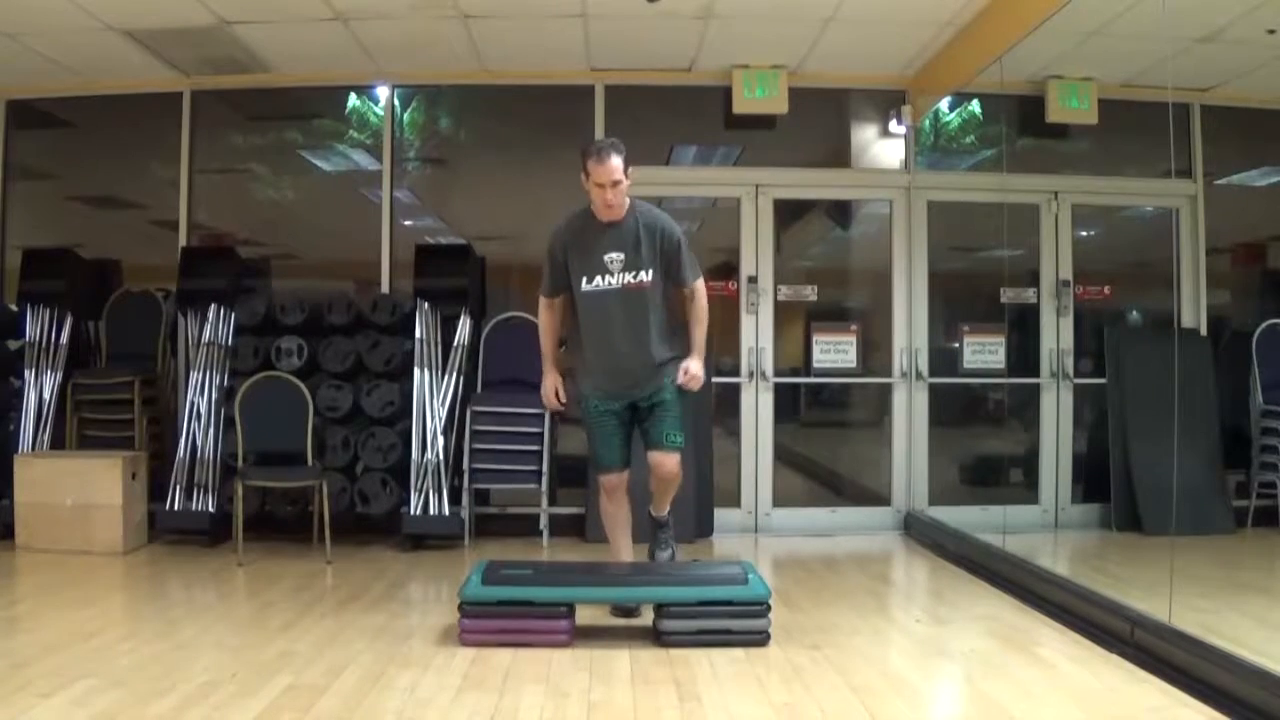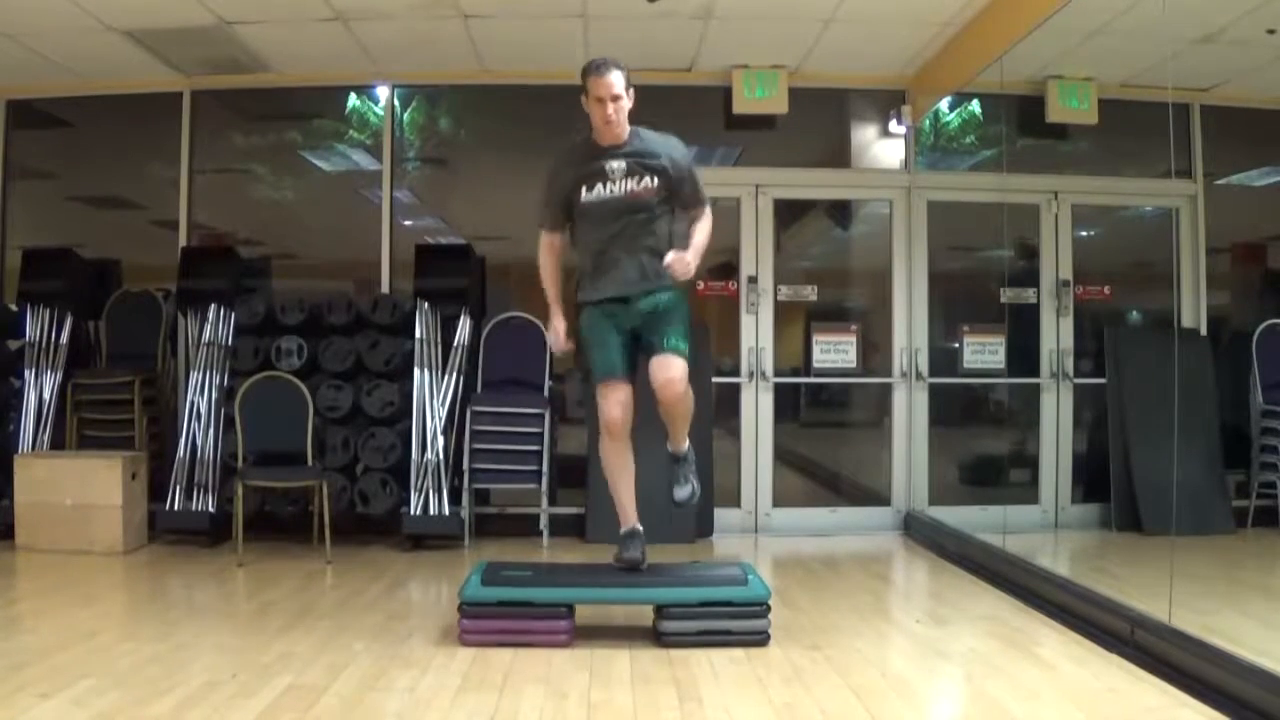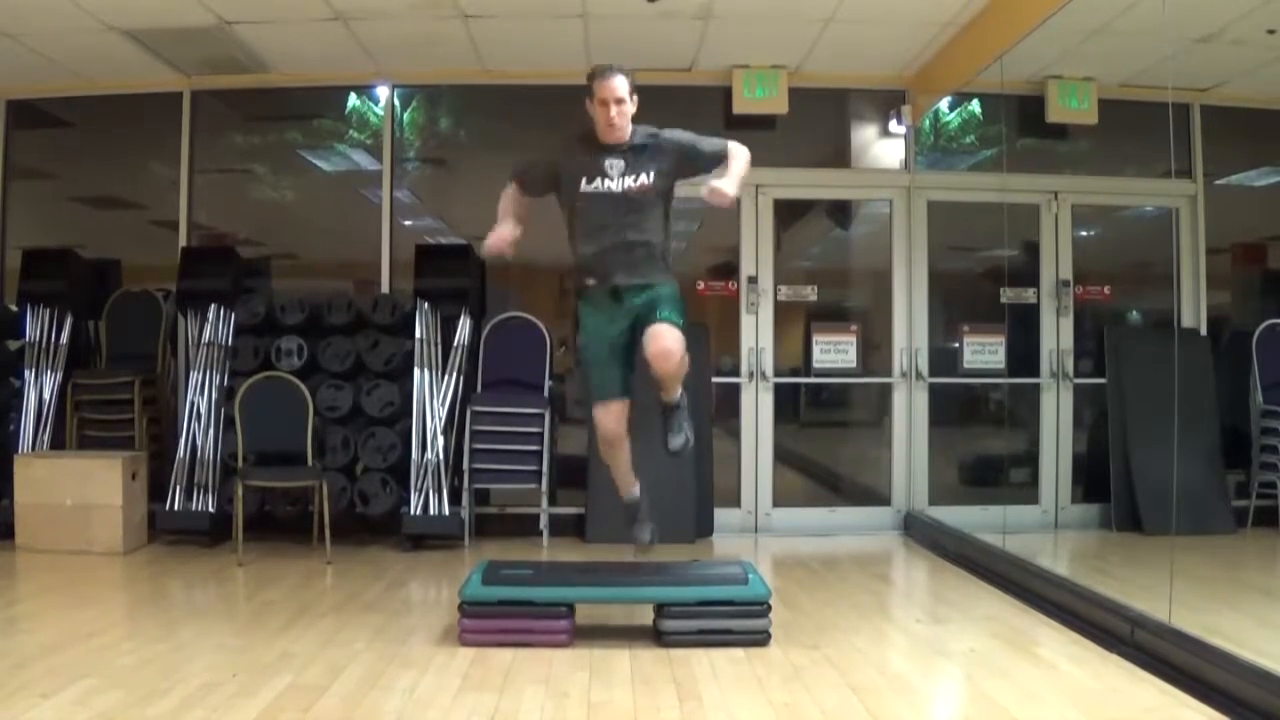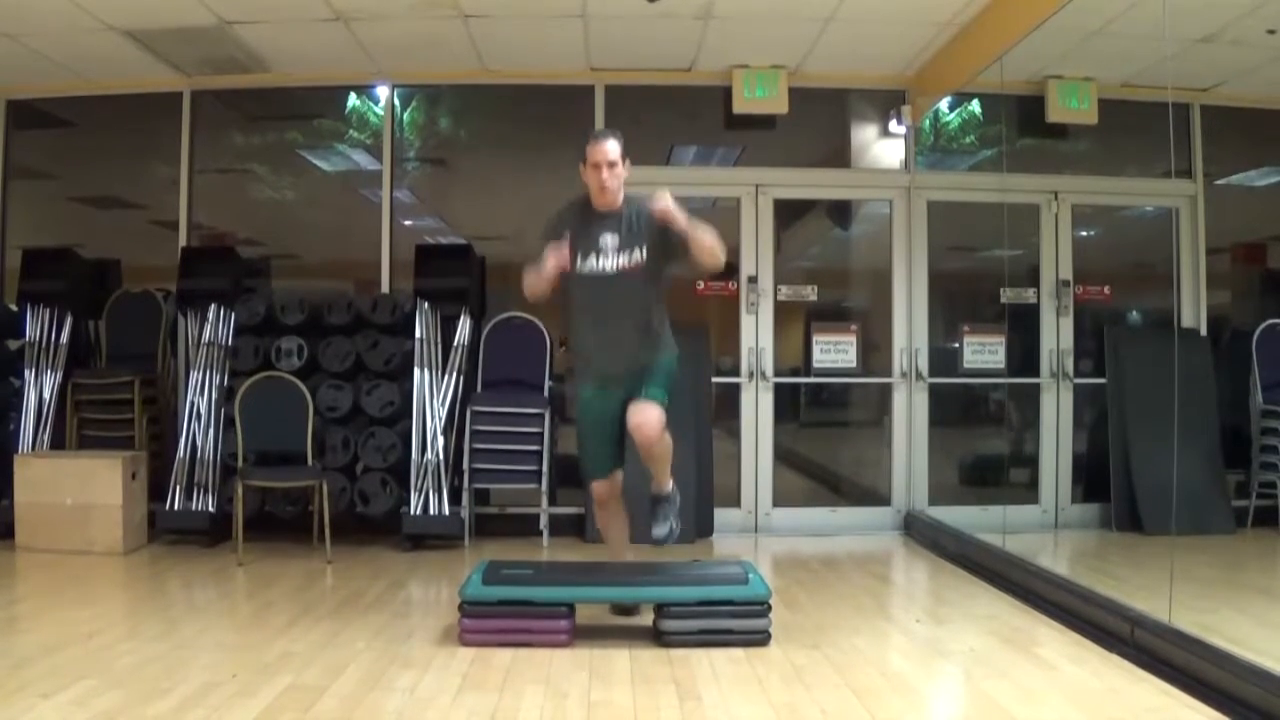
dt=1s
person 1, frame 1
left shoulder: (660, 228)
right shoulder: (566, 238)
left elbow: (694, 289)
right elbow: (550, 304)
left wrist: (695, 352)
right wrist: (549, 368)
left hip: (658, 372)
right hip: (599, 383)
left knee: (667, 466)
right knee: (611, 481)
left ankle: (661, 517)
person 1, frame 2
left shoulder: (667, 153)
right shoulder: (568, 165)
left elbow: (701, 213)
right elbow: (551, 242)
left wrist: (691, 254)
right wrist: (554, 314)
left hip: (661, 296)
right hip: (600, 305)
left knee: (672, 383)
right knee: (613, 417)
left ankle: (681, 454)
right ankle: (631, 529)
person 1, frame 3
left shoulder: (666, 145)
right shoulder: (568, 158)
left elbow: (736, 152)
right elbow: (516, 190)
left wrist: (729, 181)
right wrist: (505, 226)
left hip: (653, 287)
right hip: (599, 298)
left knee: (667, 357)
right knee: (610, 427)
left ankle: (673, 402)
right ankle: (634, 500)
person 1, frame 4
left shoulder: (658, 215)
right shoulder: (566, 223)
left elbow: (714, 262)
right elbow: (533, 290)
left wrist: (680, 221)
right wrist: (548, 268)
left hip: (651, 359)
right hip: (595, 372)
left knee: (645, 425)
right knee: (603, 490)
left ankle: (663, 491)
